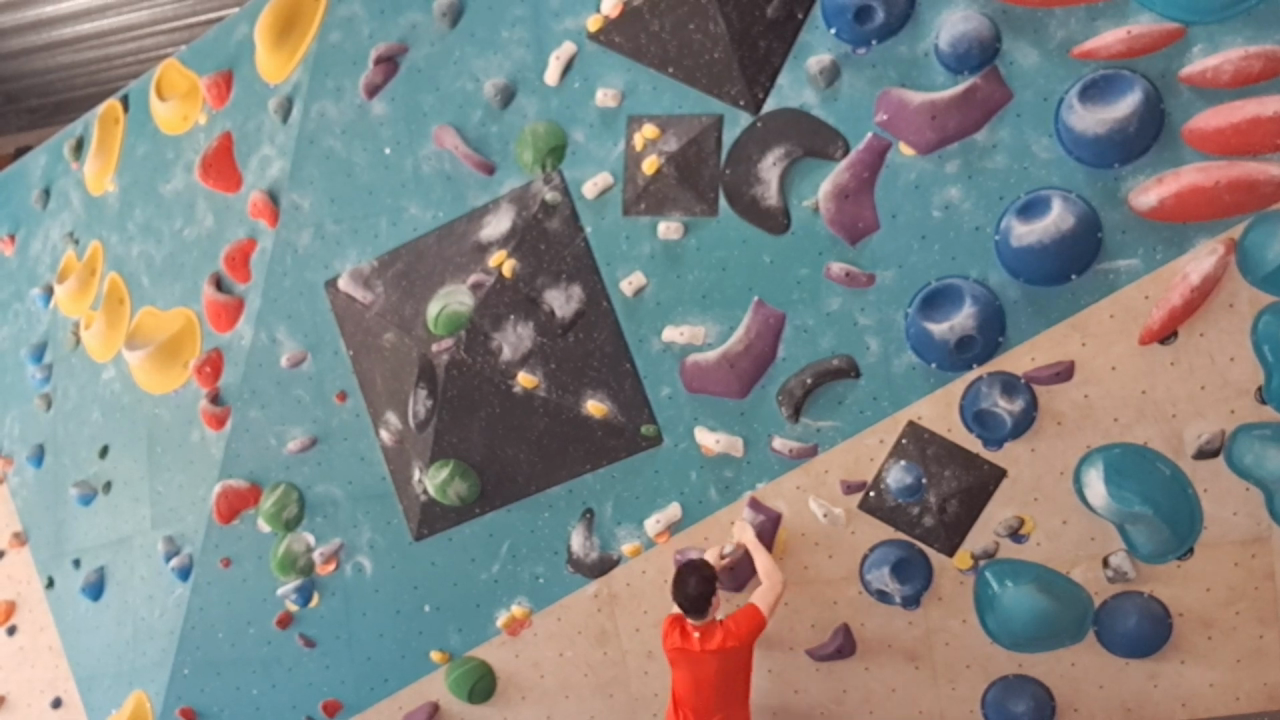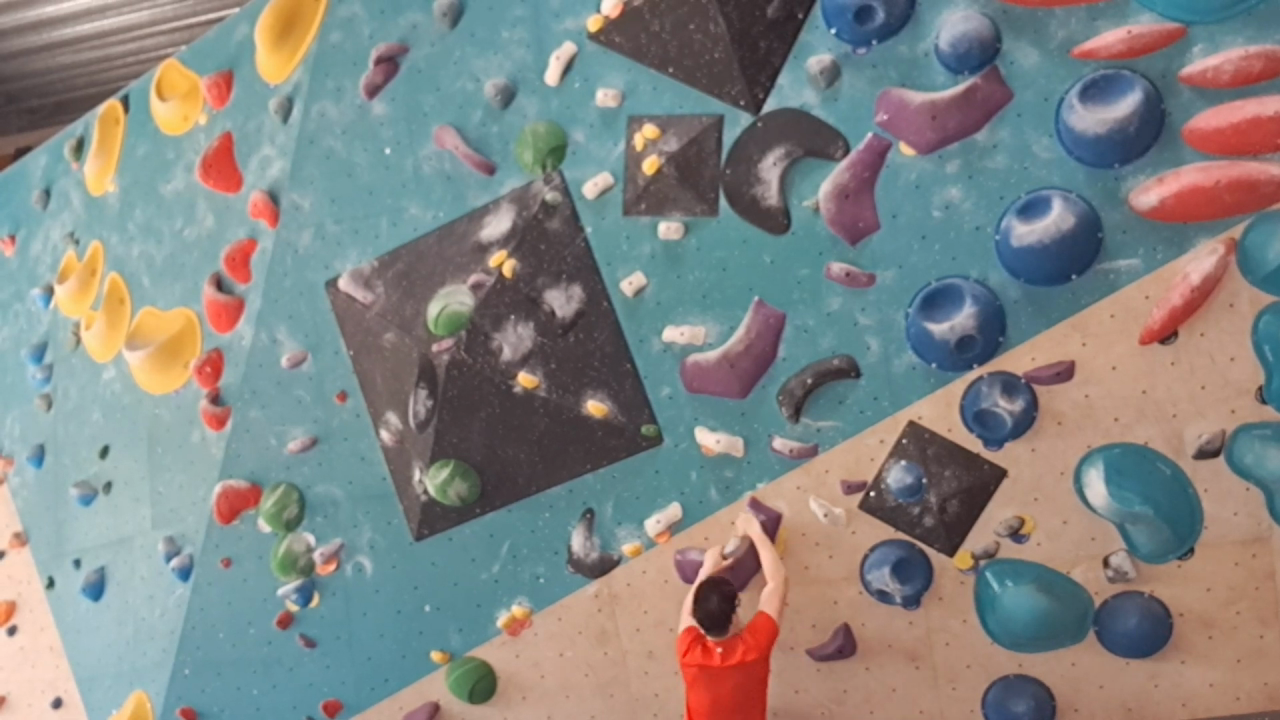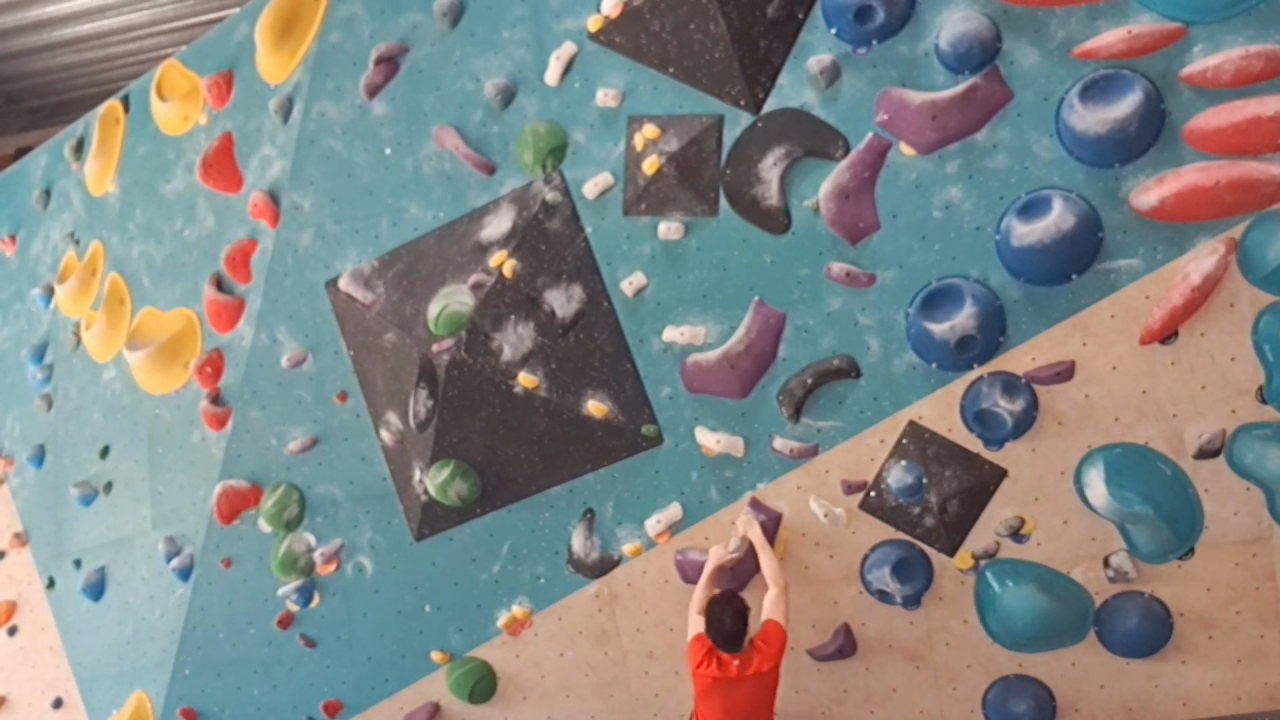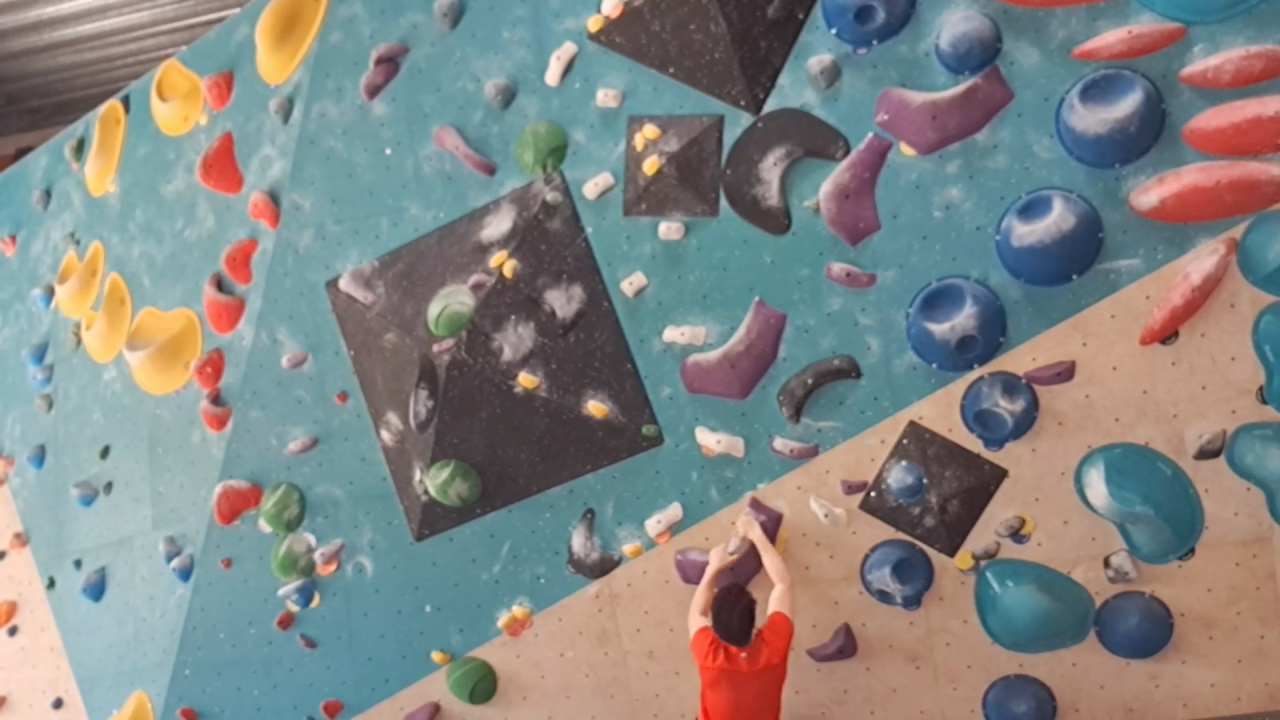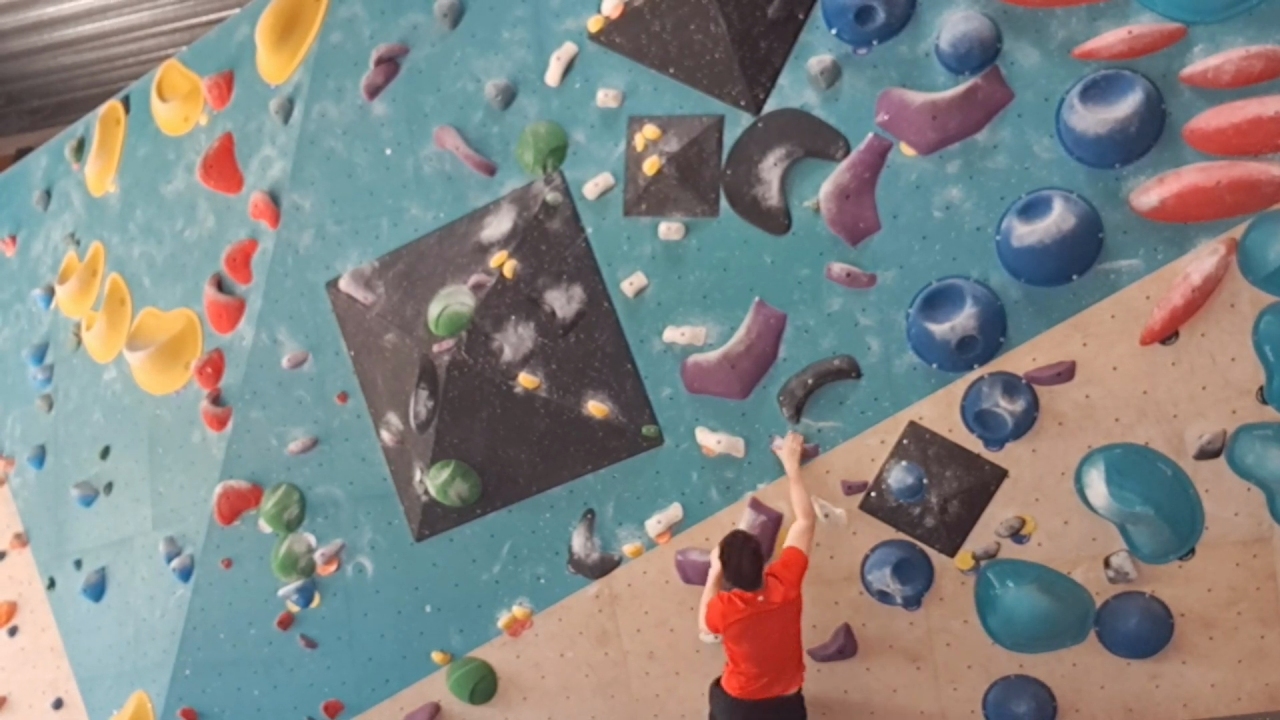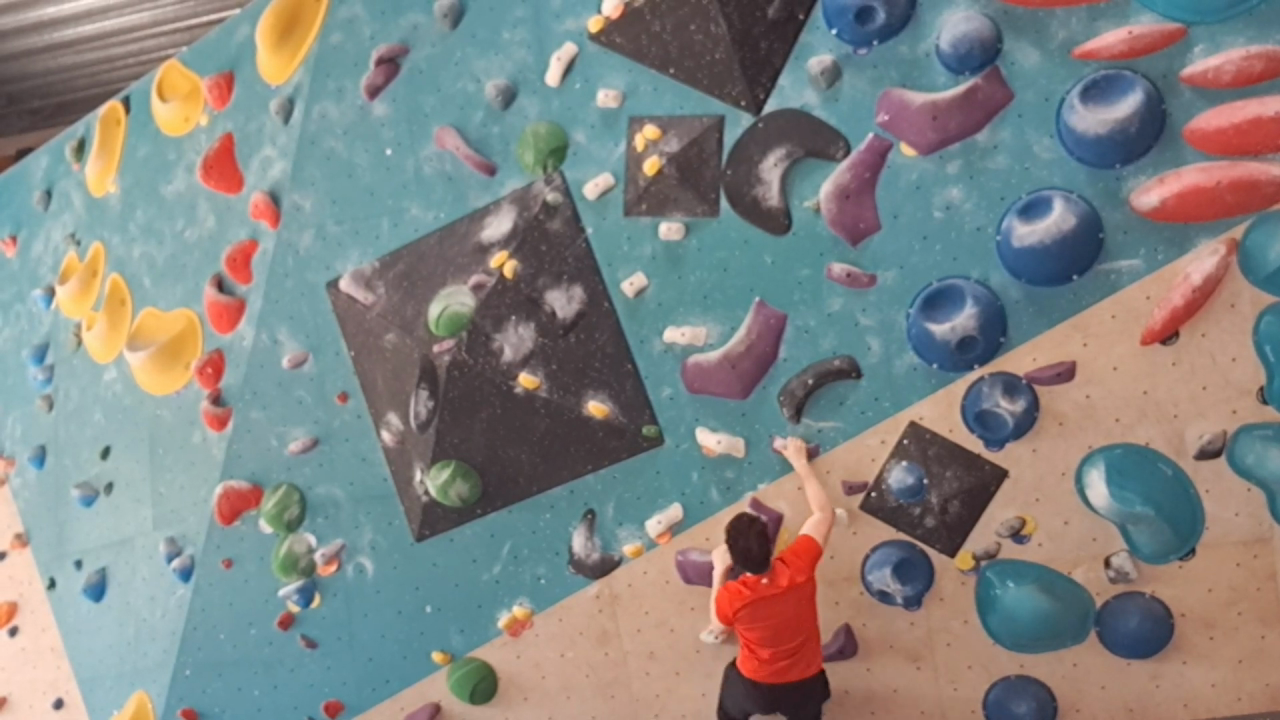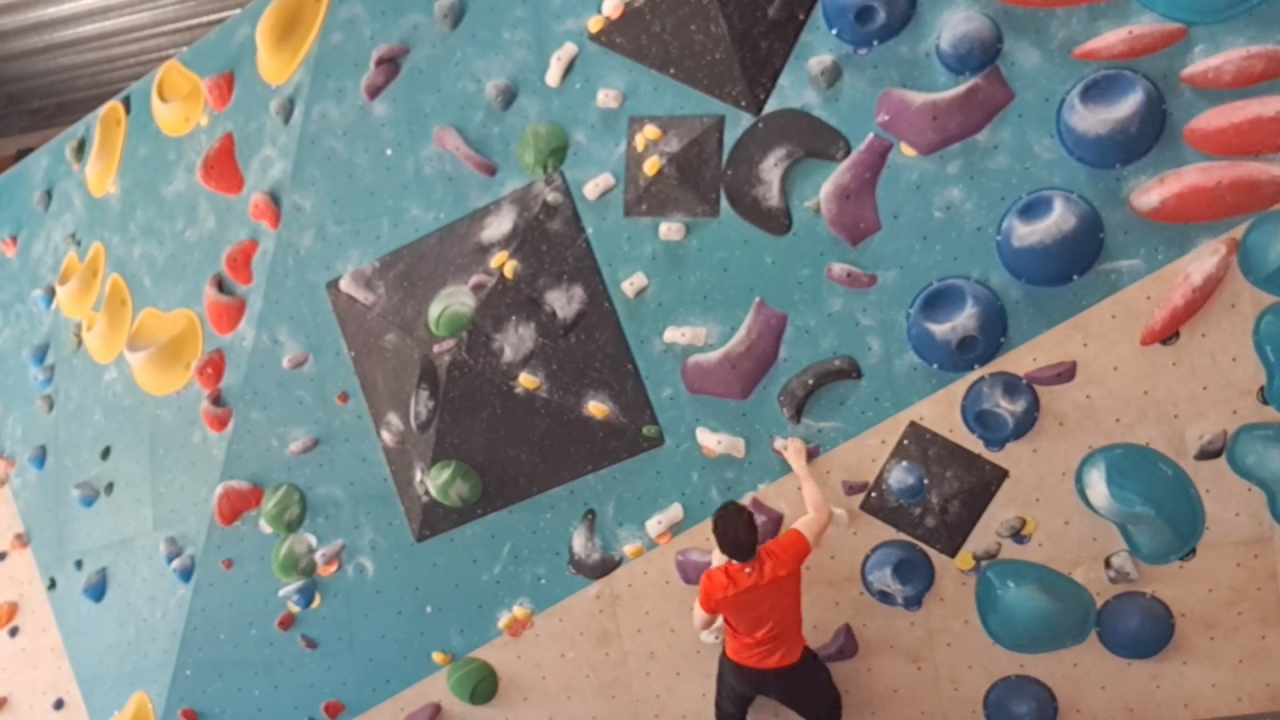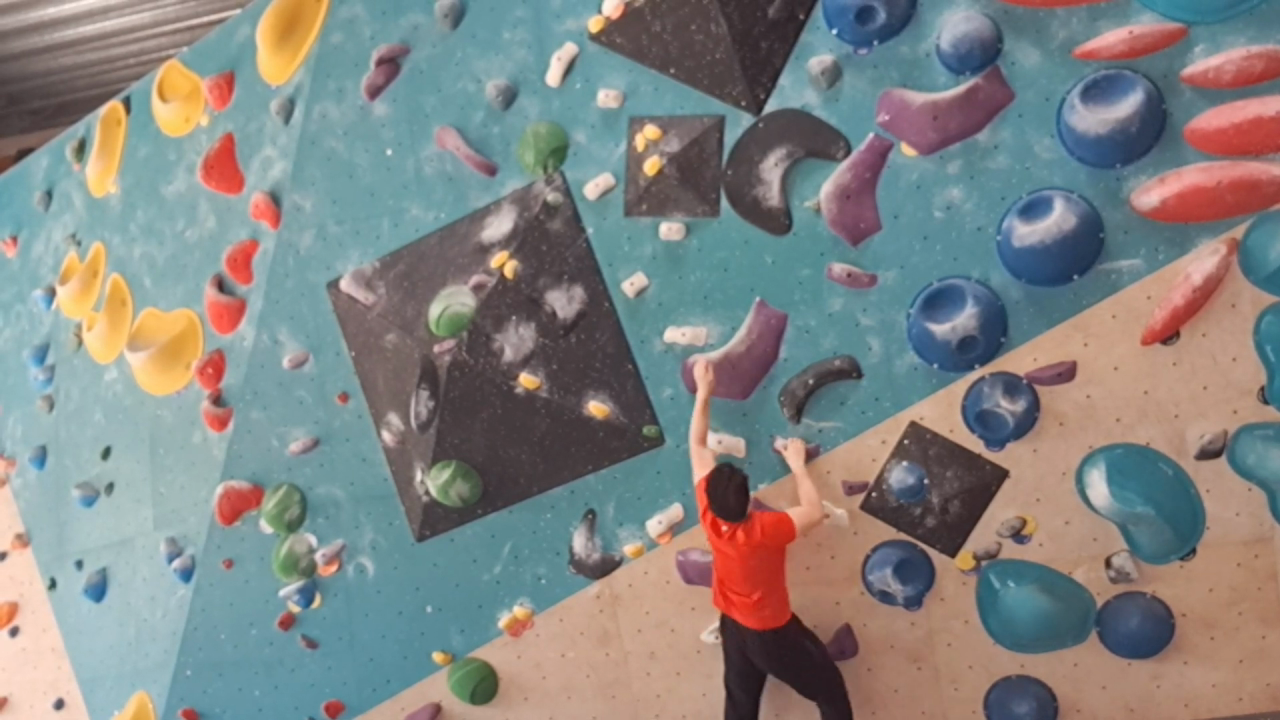
dt=0.3s
person 1, frame 1
left shoulder: (672, 634)
right shoulder: (735, 635)
left elbow: (688, 601)
right elbow: (775, 582)
left wrist: (704, 569)
right wrist: (749, 540)
person 1, frame 2
left shoulder: (690, 653)
right shoulder: (755, 648)
left elbow: (688, 611)
right elbow: (778, 581)
left wrist: (707, 570)
right wrist: (756, 533)
person 1, frame 3
left shoulder: (702, 664)
right shoulder: (767, 657)
left elbow: (696, 612)
right elbow: (778, 587)
left wrist: (712, 565)
right wrist: (755, 535)
person 1, frame 4
left shoulder: (710, 655)
right shoulder: (775, 648)
left elbow: (696, 614)
right elbow: (782, 583)
left wrist: (714, 568)
right wrist: (757, 535)
person 1, frame 5
left shoulder: (723, 609)
right shoulder: (786, 584)
left elbow: (705, 625)
right elbow: (805, 520)
left wrist: (714, 572)
right wrist: (791, 463)
person 1, frame 6
left shoulder: (731, 596)
right shoulder: (798, 565)
left elbow: (717, 627)
right elbow: (825, 513)
left wrist: (719, 572)
right wrist: (801, 464)
left hip: (751, 685)
right hip: (802, 686)
person 1, frame 7
left shoulder: (715, 583)
right shoulder: (783, 557)
left elbow: (701, 623)
right elbow: (821, 513)
right wrist: (799, 464)
left hip: (739, 668)
right hip: (791, 668)
person 1, frame 8
left shoulder: (710, 514)
right shoulder: (767, 530)
left elbow: (698, 447)
right elbow: (814, 513)
left wrist: (703, 392)
right wrist: (798, 465)
left hip: (734, 629)
right hip: (774, 634)
right knee: (829, 691)
